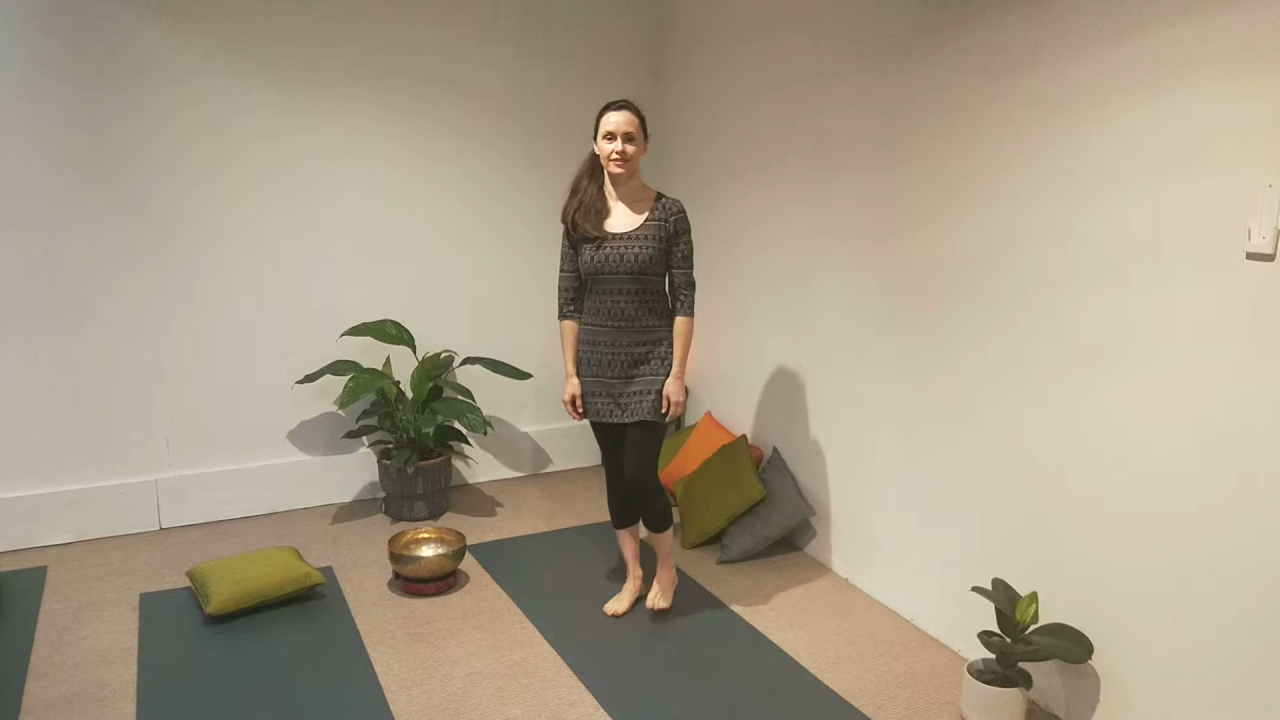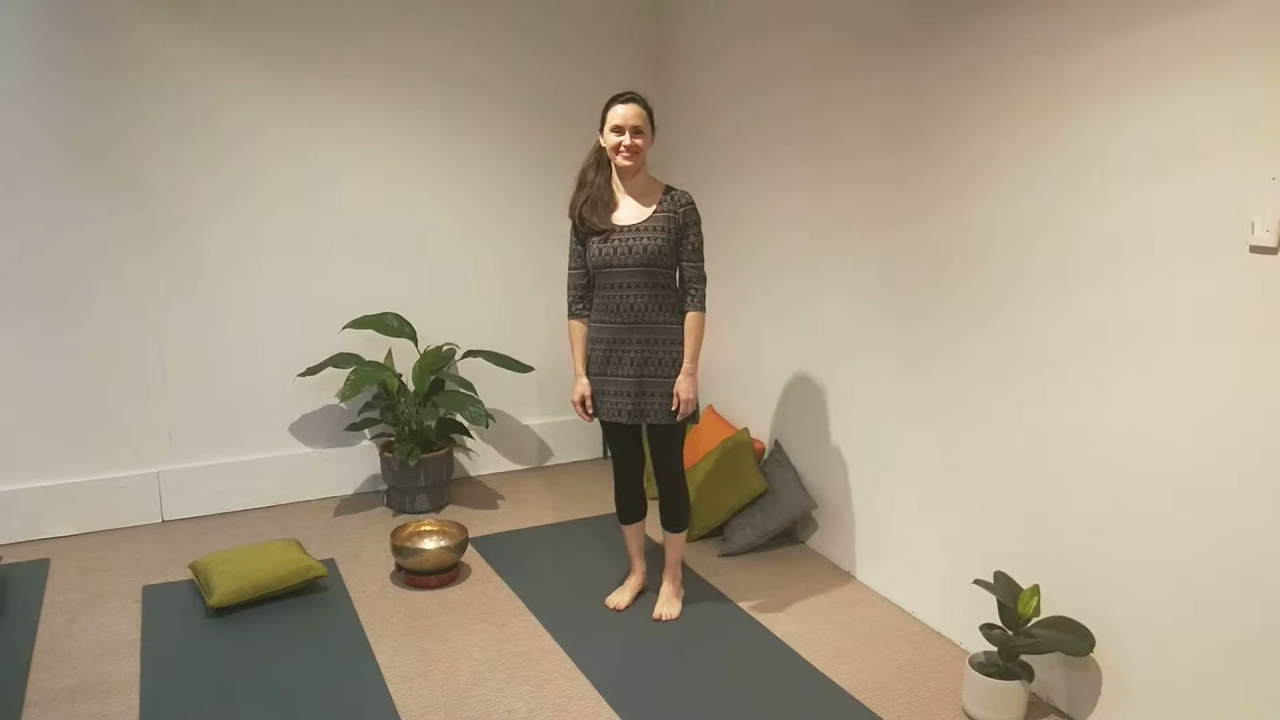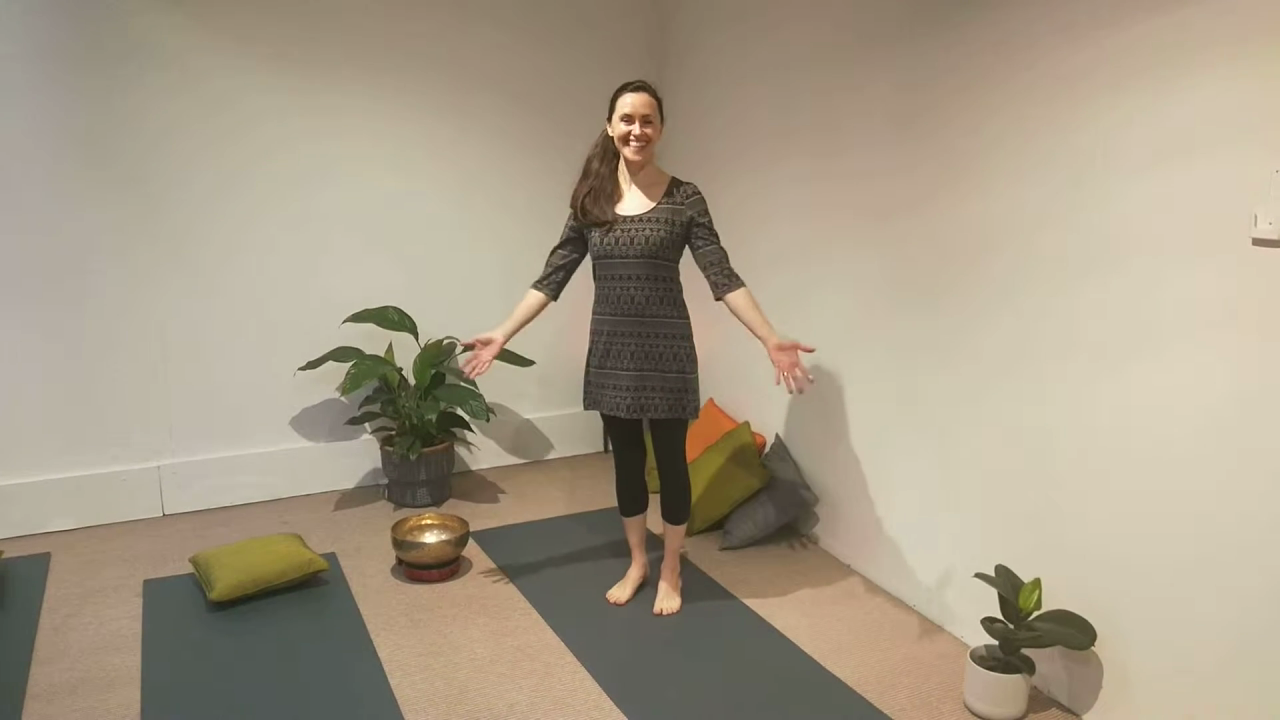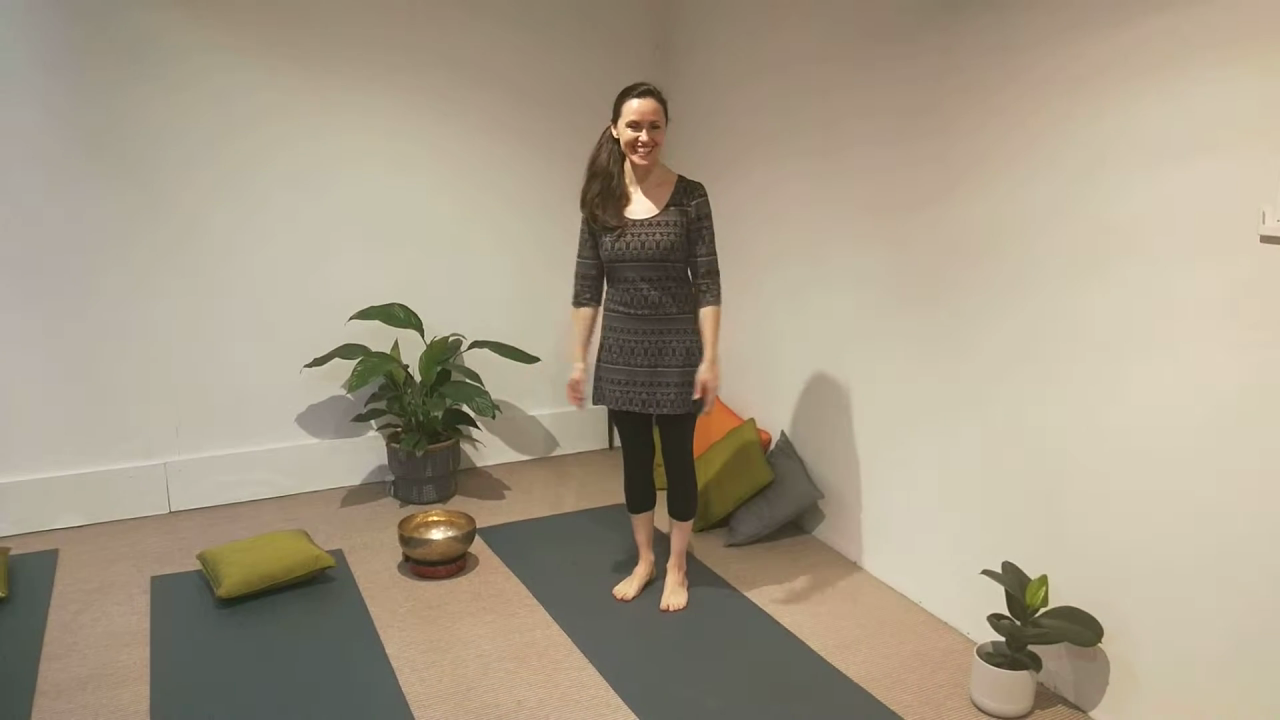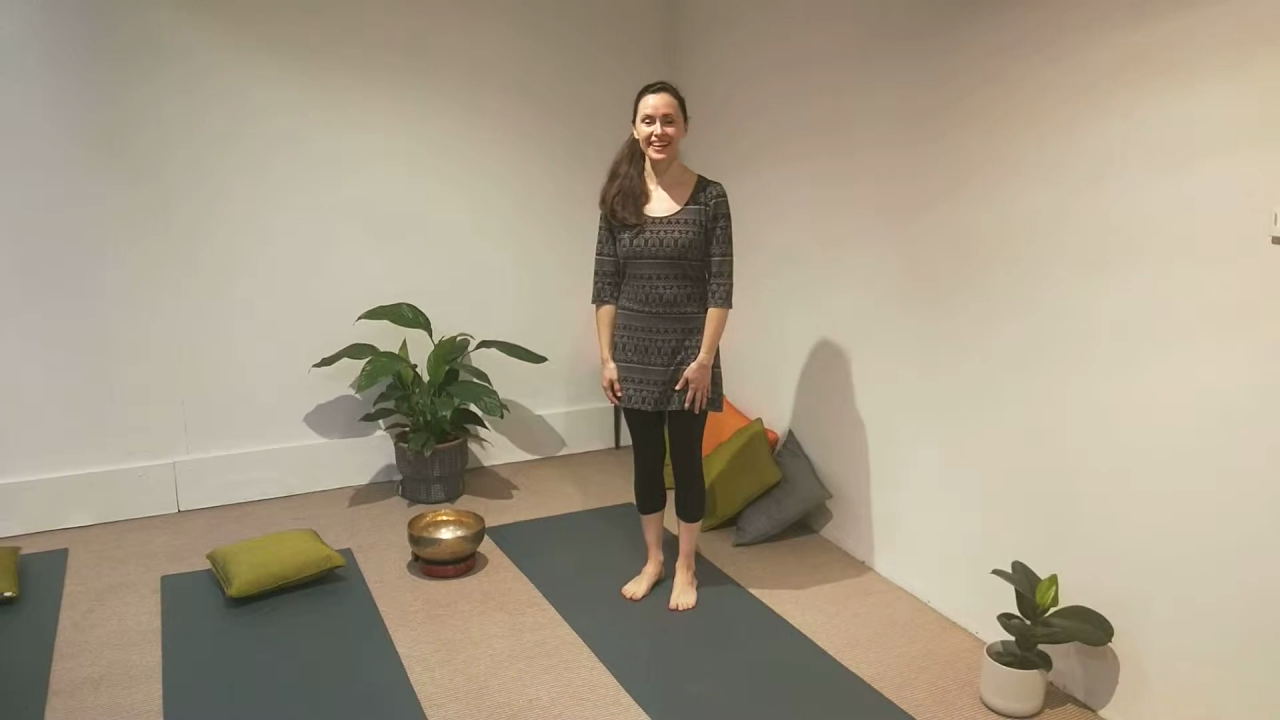
dt=1s
person 1, frame 1
left shoulder: (669, 214)
right shoulder: (581, 215)
left elbow: (683, 299)
right elbow: (569, 301)
left wrist: (677, 372)
right wrist: (571, 373)
left hip: (650, 361)
right hip: (599, 364)
left knee: (639, 472)
right knee: (615, 473)
left ankle: (666, 567)
right ankle: (633, 575)
person 1, frame 2
left shoulder: (678, 206)
right shoulder: (588, 209)
left elbow: (694, 294)
right elbow: (578, 298)
left wrist: (689, 369)
right wrist: (580, 373)
left hip: (663, 358)
right hip: (609, 360)
left knee: (668, 468)
right knee: (625, 468)
left ankle: (672, 579)
right ankle: (635, 571)
person 1, frame 3
left shoulder: (684, 198)
right shoulder: (591, 198)
left elbow: (722, 277)
right elbow: (552, 277)
left wrist: (771, 339)
right wrist: (502, 334)
left hip: (665, 349)
right hip: (610, 349)
left knee: (670, 460)
right knee: (627, 459)
left ankle: (671, 571)
right ankle: (637, 563)
person 1, frame 4
left shoulder: (691, 197)
right shoulder: (601, 199)
left elbow: (708, 284)
right elbow: (587, 286)
left wrist: (710, 358)
right wrist: (578, 358)
left hip: (675, 347)
right hip: (621, 348)
left knee: (677, 458)
right knee: (635, 457)
left ankle: (677, 567)
right ankle: (644, 560)
person 1, frame 5
left shoulder: (710, 196)
right shoulder: (619, 197)
left elbow: (721, 286)
right elbow: (605, 283)
left wrist: (705, 358)
right wrist: (606, 356)
left hip: (687, 347)
right hip: (634, 348)
left knee: (685, 459)
right knee: (646, 457)
left ankle: (685, 568)
right ankle: (653, 560)
